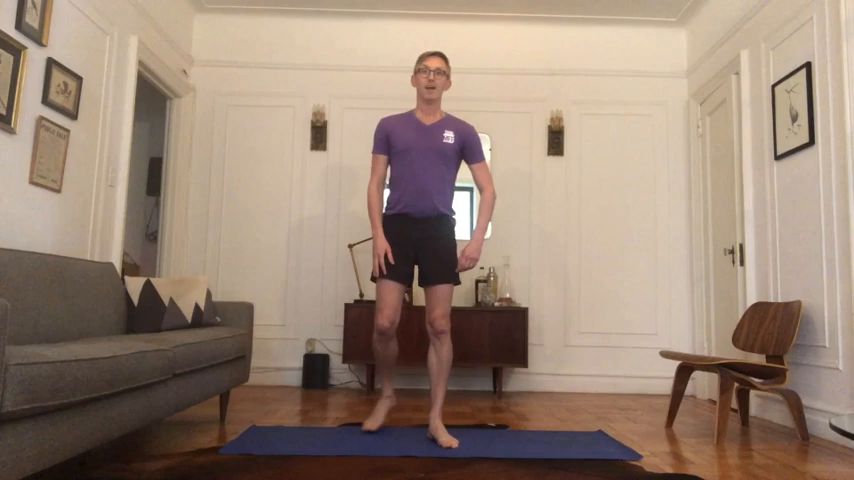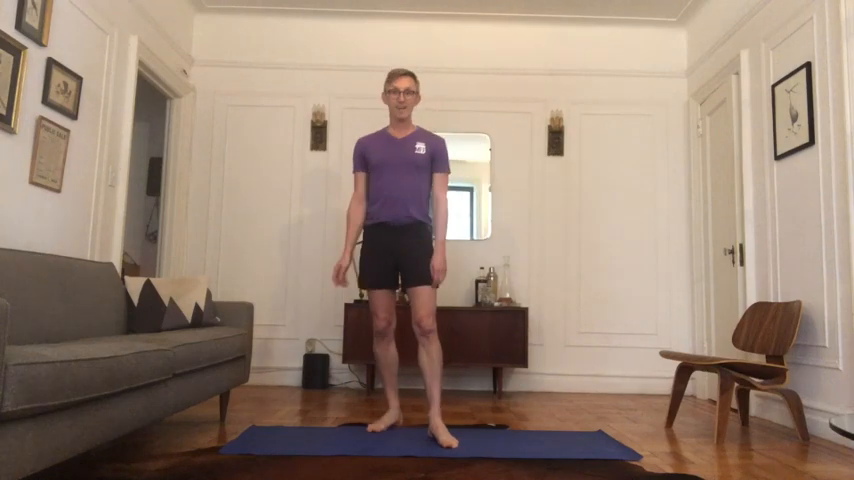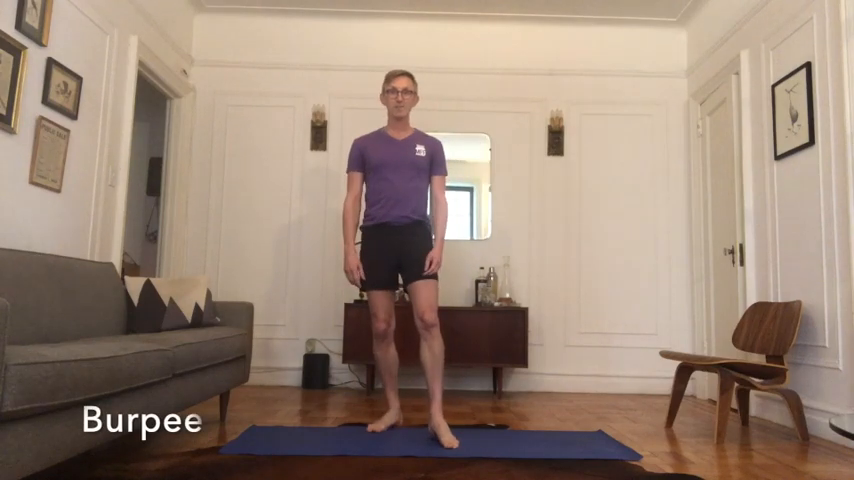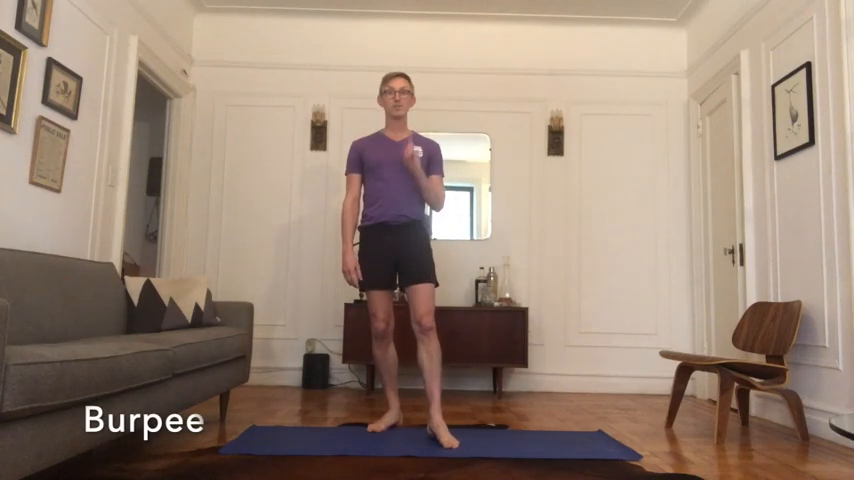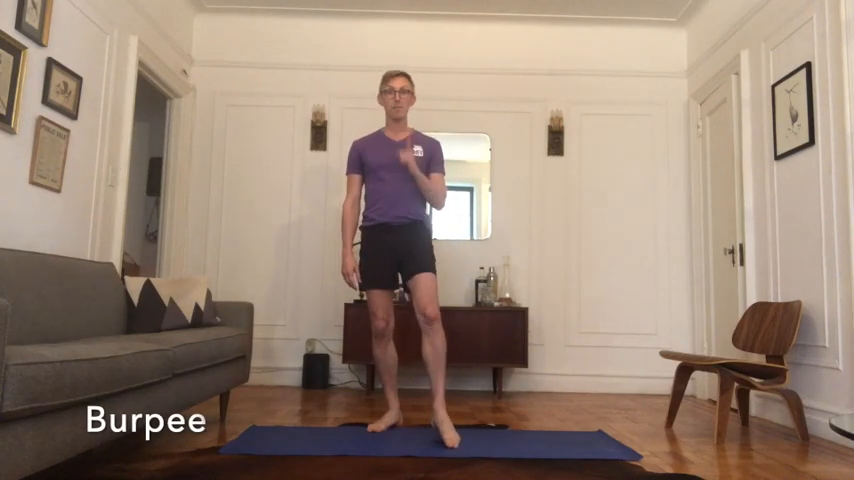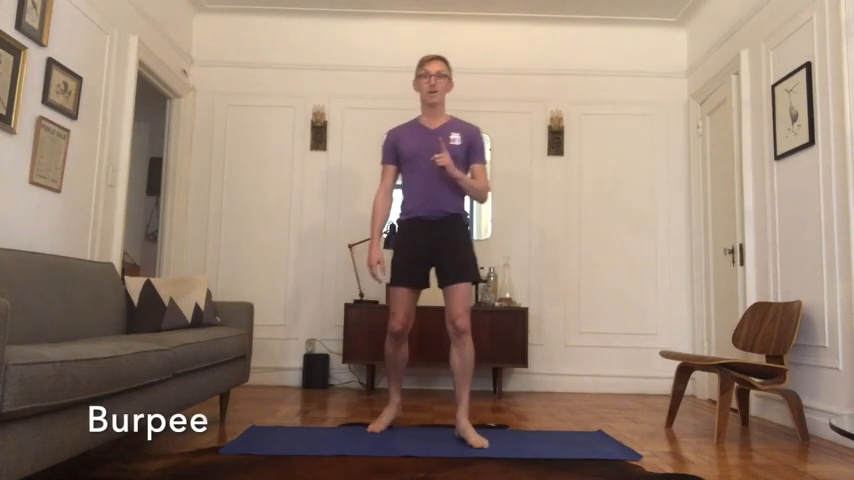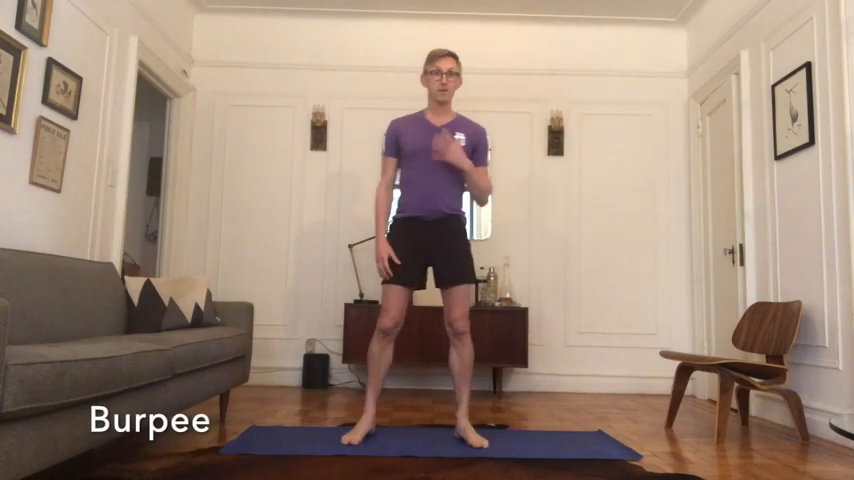
dt=0.7s
person 1, frame 1
left shoulder: (462, 131)
right shoulder: (389, 126)
left elbow: (487, 189)
right elbow: (375, 185)
left wrist: (478, 238)
right wrist: (378, 234)
left hip: (439, 230)
right hip: (396, 228)
left knee: (439, 326)
right knee: (384, 324)
left ankle: (436, 419)
right ankle: (386, 395)
person 1, frame 2
left shoulder: (433, 144)
right shoulder: (366, 145)
left elbow: (440, 200)
right elbow: (358, 201)
left wrist: (440, 249)
right wrist: (346, 251)
left hip: (417, 236)
right hip: (377, 238)
left knee: (426, 326)
right knee: (382, 327)
left ankle: (435, 417)
right ankle: (393, 408)
person 1, frame 3
left shoulder: (431, 146)
right shoulder: (363, 145)
left elbow: (438, 200)
right elbow: (353, 199)
left wrist: (439, 244)
right wrist: (349, 250)
left hip: (416, 235)
right hip: (376, 237)
left knee: (428, 321)
right knee: (382, 328)
left ankle: (436, 414)
right ankle: (393, 408)
person 1, frame 4
left shoulder: (428, 147)
right shoulder: (362, 147)
left elbow: (438, 201)
right elbow: (351, 201)
left wrist: (416, 170)
right wrist: (347, 249)
left hip: (413, 236)
right hip: (374, 238)
left knee: (425, 324)
right knee: (381, 328)
left ankle: (436, 416)
right ankle: (393, 408)
person 1, frame 5
left shoulder: (429, 146)
right shoulder: (362, 146)
left elbow: (439, 200)
right elbow: (351, 201)
left wrist: (416, 170)
right wrist: (347, 251)
left hip: (415, 235)
right hip: (376, 238)
left knee: (429, 315)
right knee: (381, 327)
left ankle: (440, 409)
right ankle: (393, 408)
person 1, frame 6
left shoulder: (468, 133)
right shoulder: (397, 136)
left elbow: (482, 192)
right elbow: (384, 192)
left wrist: (453, 170)
right wrist: (374, 242)
left hip: (453, 231)
right hip: (411, 232)
left knee: (460, 326)
right knee: (398, 326)
left ankle: (463, 418)
right ankle: (394, 403)
person 1, frame 7
left shoulder: (474, 133)
right shoulder: (400, 127)
left elbow: (483, 196)
right elbow: (385, 187)
left wrist: (464, 164)
right wrist: (381, 238)
left hip: (451, 231)
right hip: (407, 229)
left knee: (459, 328)
right knee: (387, 325)
left ankle: (463, 419)
right ankle: (369, 415)
